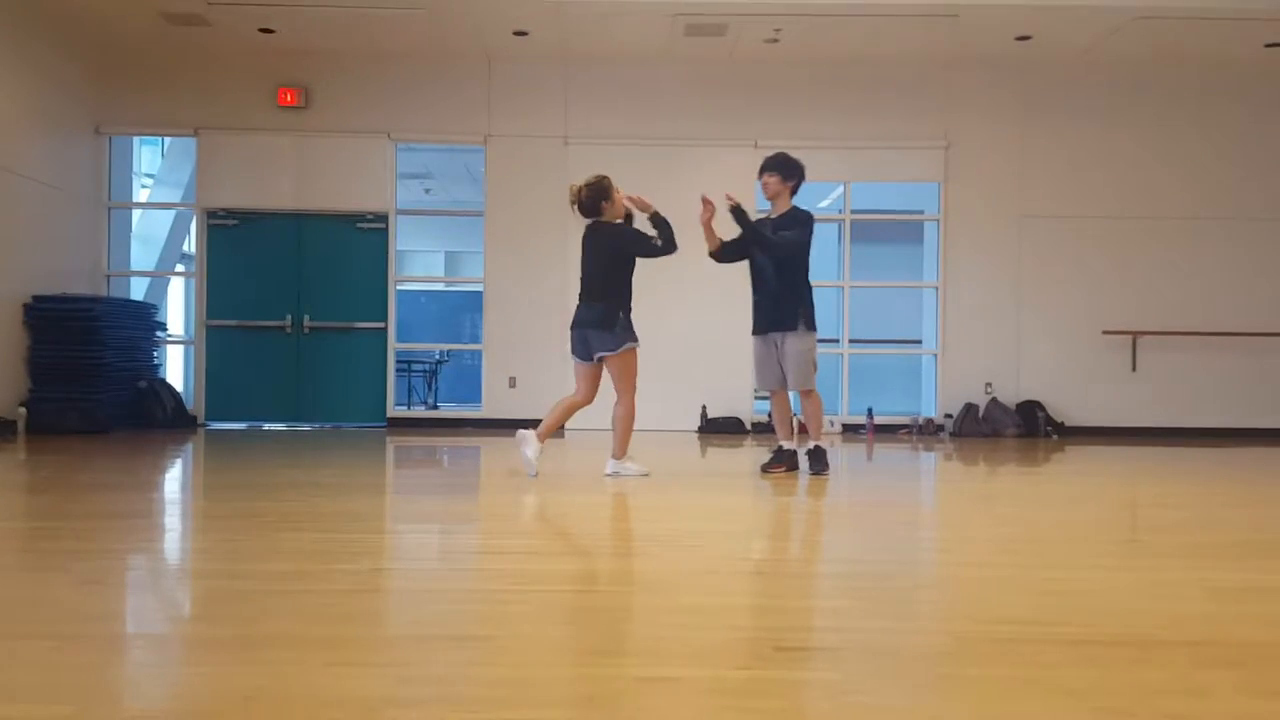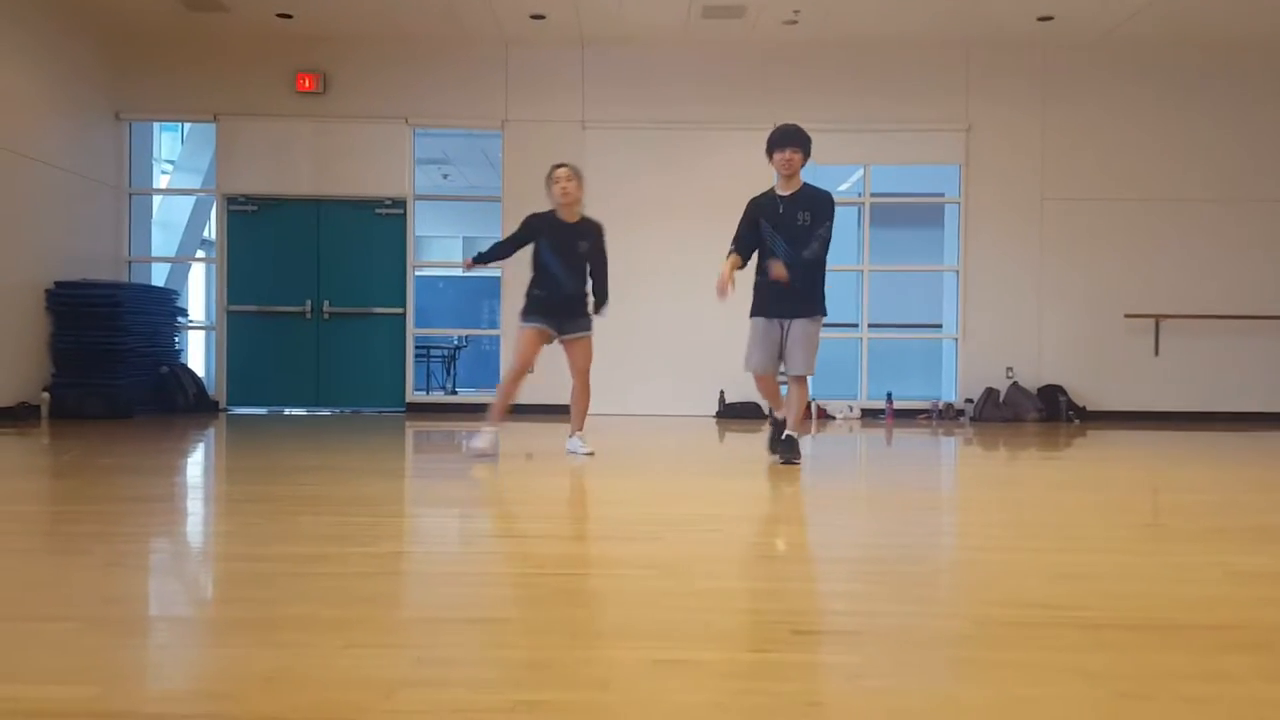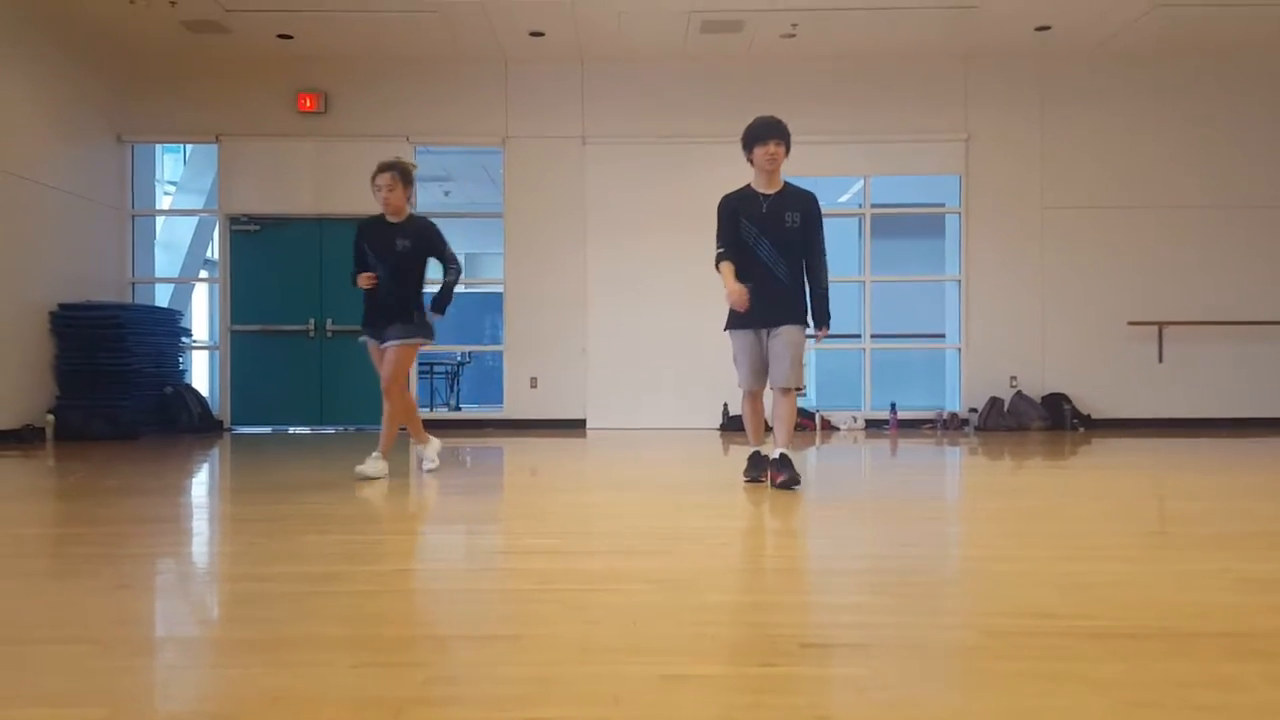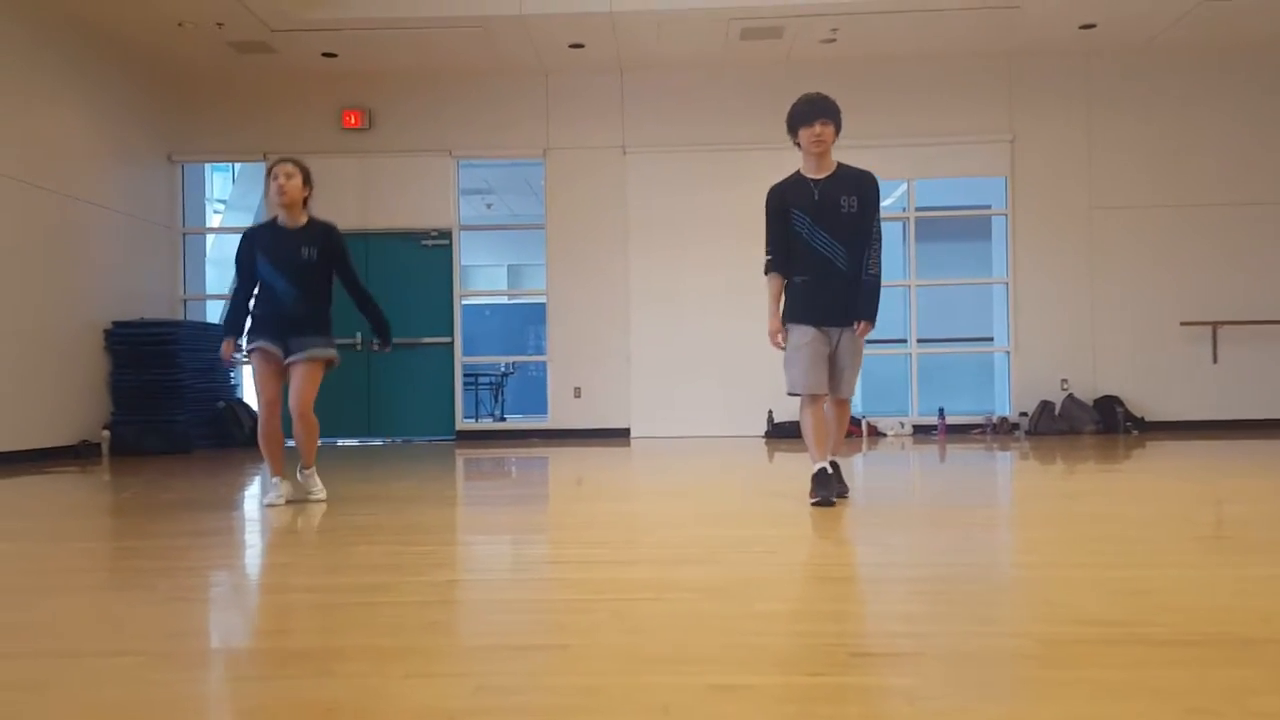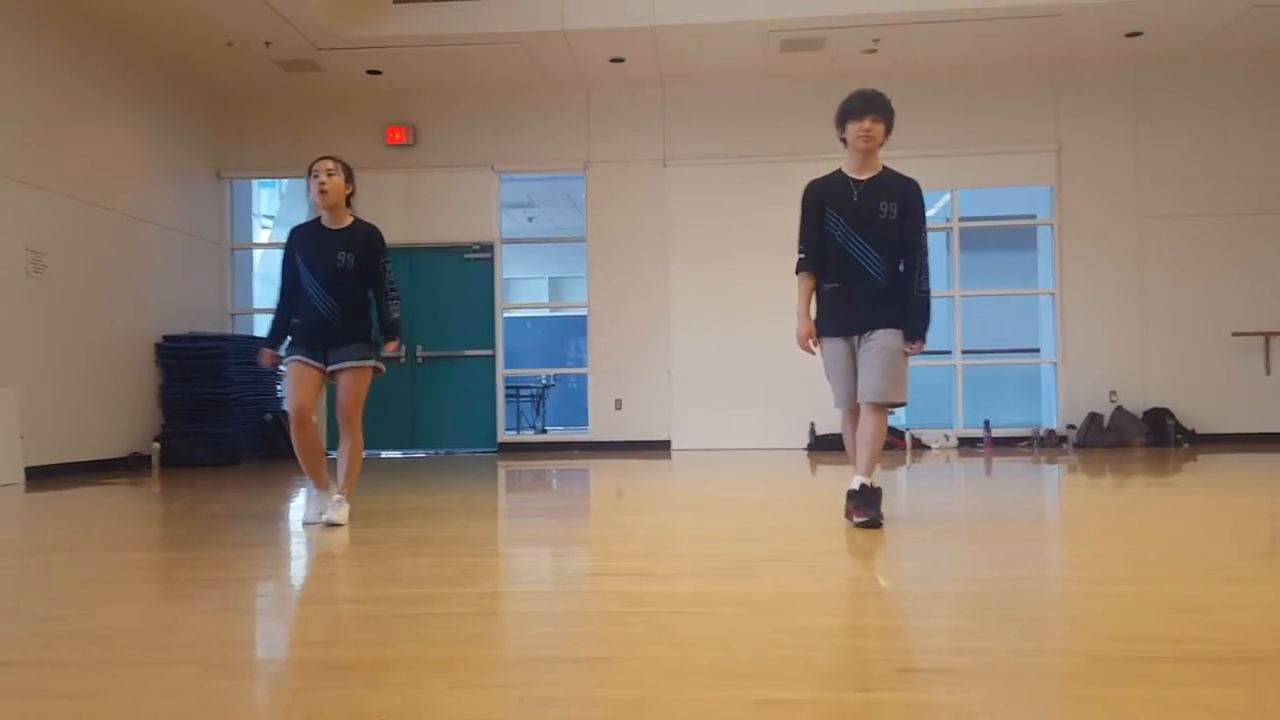
dt=1s
person 1, frame 1
left shoulder: (802, 220)
right shoulder: (758, 228)
left elbow: (779, 249)
right elbow: (723, 253)
left wrist: (739, 216)
right wrist: (706, 224)
left hip: (796, 317)
right hip: (765, 318)
left knee: (805, 386)
right knee: (775, 388)
left ankle: (816, 449)
right ankle: (786, 450)
person 1, frame 2
left shoulder: (820, 201)
right shoulder: (758, 205)
left elbow: (818, 248)
right elbow: (742, 248)
left wrist: (789, 268)
right wrist: (728, 272)
left hip: (804, 302)
right hip: (765, 304)
left knee: (798, 373)
right knee: (760, 372)
left ankle: (790, 436)
right ankle: (780, 414)
person 1, frame 3
left shoulder: (805, 202)
right shoulder: (732, 203)
left elbow: (816, 261)
right elbow: (724, 252)
left wrist: (822, 313)
right wrist: (731, 283)
left hip: (789, 313)
right hip: (746, 313)
left knee: (785, 386)
right knee: (751, 388)
left ankle: (780, 458)
right ankle: (756, 454)
person 1, frame 4
left shoulder: (862, 184)
right shoulder: (781, 194)
left elbow: (872, 250)
right elbow: (775, 260)
left wrist: (867, 308)
right wrist: (774, 314)
left hip: (848, 310)
right hip: (803, 313)
left knee: (841, 396)
right knee: (811, 393)
left ankle: (832, 463)
right ankle: (821, 472)
person 1, frame 5
left shoulder: (905, 190)
right shoulder: (819, 191)
left elbow: (917, 261)
right elbow: (808, 260)
left wrist: (917, 323)
right wrist: (803, 314)
left hip: (886, 318)
right hip: (835, 318)
left knee: (875, 402)
right knee: (850, 406)
left ankle: (860, 489)
right ankle: (867, 488)
person 2, frame 1
left shoulder: (595, 233)
right shoulder: (617, 235)
right elbow: (665, 246)
left wrist: (630, 213)
right wrist: (652, 214)
left hip: (584, 321)
right hip: (610, 322)
left knee: (584, 394)
right knee: (626, 392)
left ankle: (535, 436)
right ankle: (619, 460)
person 2, frame 2
left shoulder: (593, 230)
right shoulder: (537, 223)
left elbow: (598, 269)
right elbow: (508, 245)
left wrist: (600, 302)
right wrist: (479, 259)
left hip: (575, 312)
right hip: (540, 308)
left knee: (582, 376)
right knee: (518, 369)
left ankle: (576, 436)
right ankle: (490, 429)
person 2, frame 3
left shoulder: (423, 228)
right shoulder: (366, 229)
left elbow: (451, 264)
right elbow: (359, 270)
left wrist: (442, 297)
right wrist: (359, 280)
left hip: (408, 319)
right hip: (375, 319)
left knee: (390, 386)
right knee: (396, 390)
left ankle: (381, 457)
right ankle: (425, 442)
person 2, frame 4
left shoulder: (326, 235)
right shoulder: (255, 237)
left elbow: (352, 283)
right elbow: (243, 288)
left wrist: (379, 323)
right wrist: (231, 332)
left hip: (312, 334)
right hip: (267, 333)
left knee: (300, 409)
right knee: (267, 409)
left ankle: (309, 472)
right ankle: (277, 479)
person 2, frame 5
left shoulder: (367, 236)
right shoulder: (299, 236)
left elbow: (386, 288)
right elbow: (289, 291)
left wrist: (391, 332)
right wrist: (273, 339)
left hip: (352, 341)
right hip: (306, 340)
left knee: (348, 420)
right knee: (297, 414)
left ankle: (341, 499)
right ankle: (320, 490)
